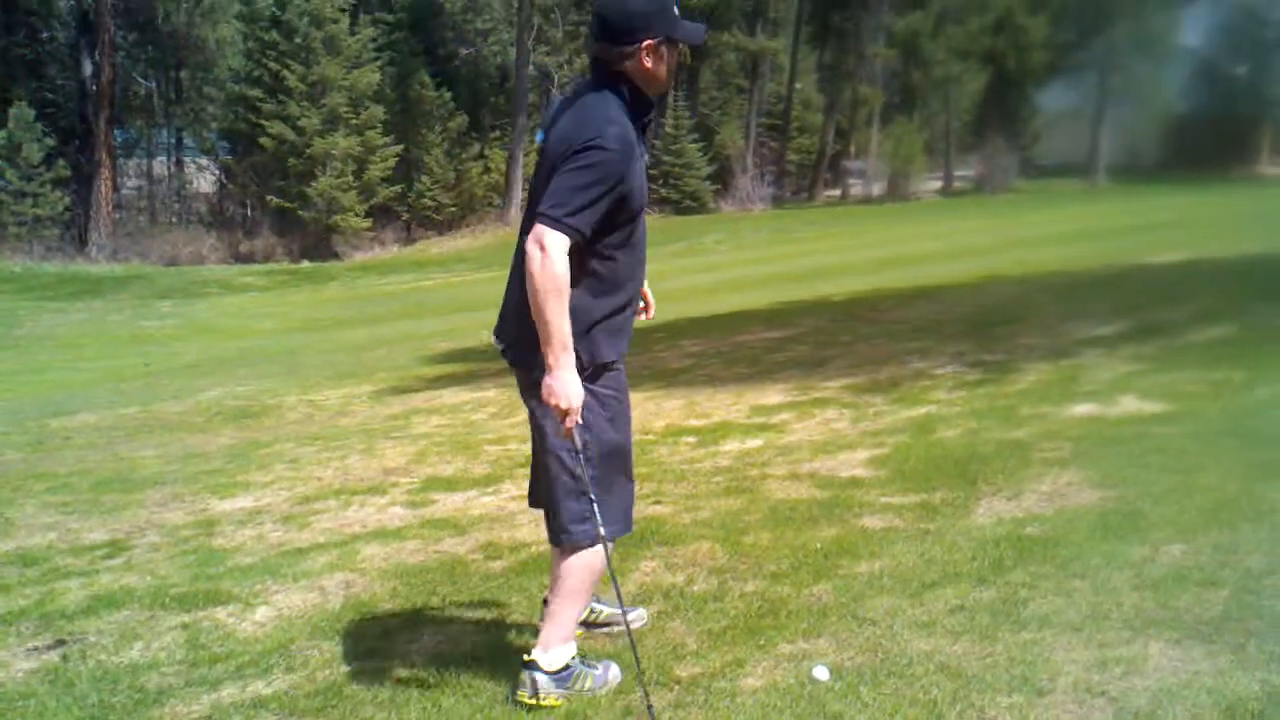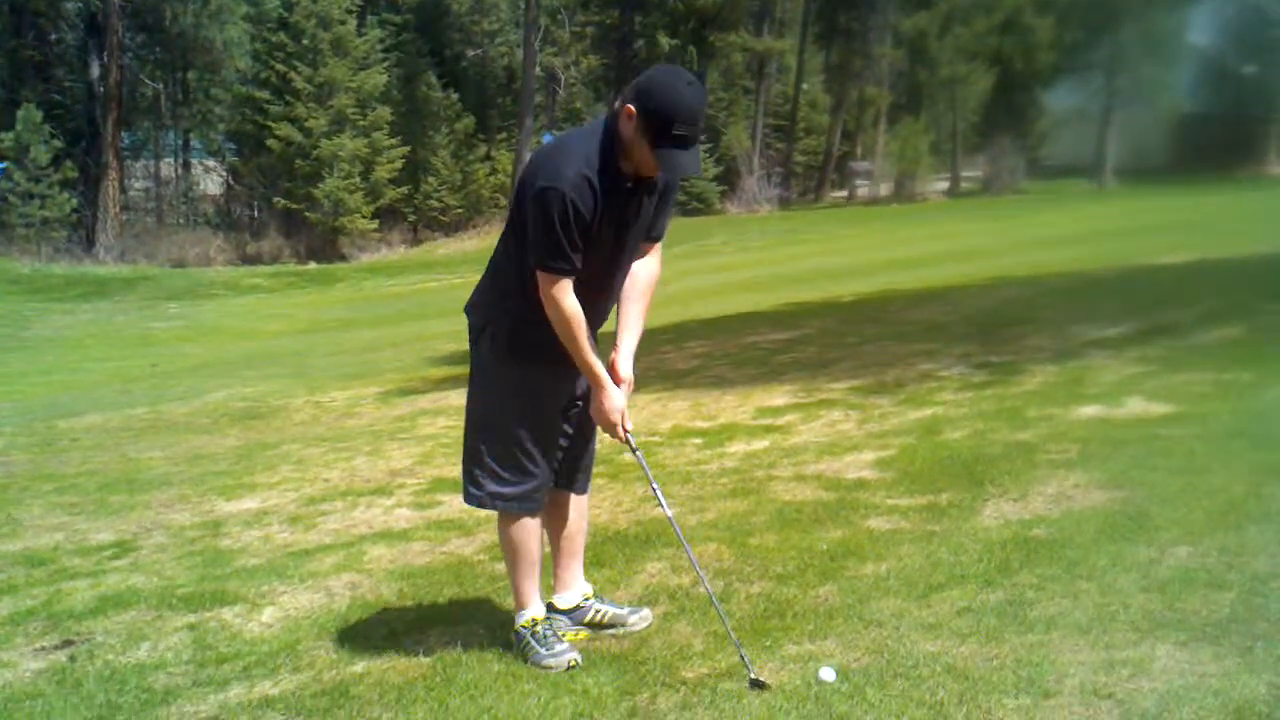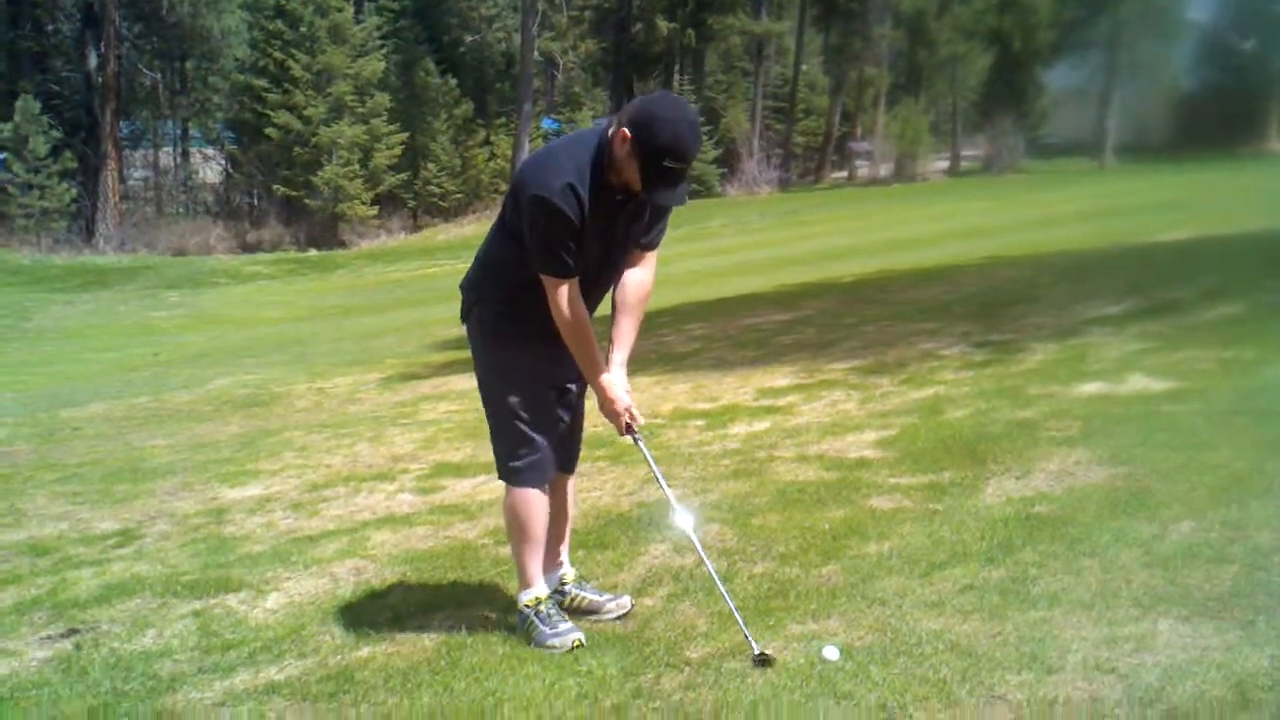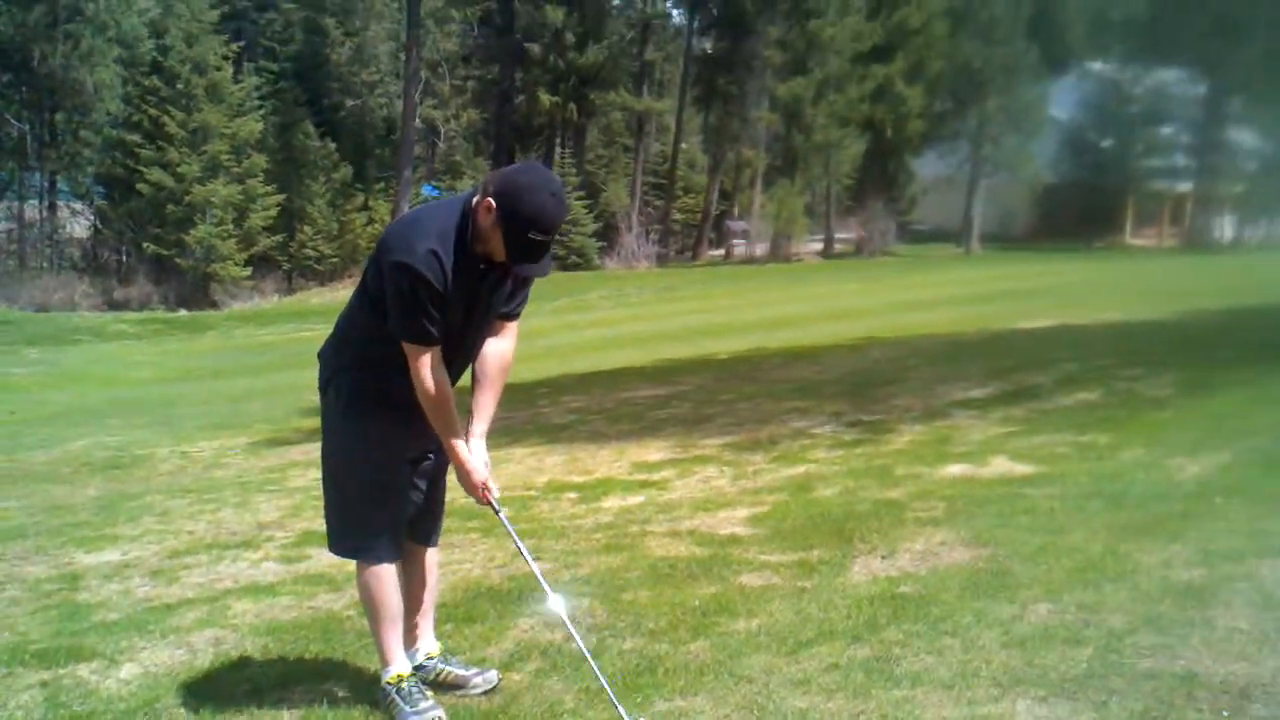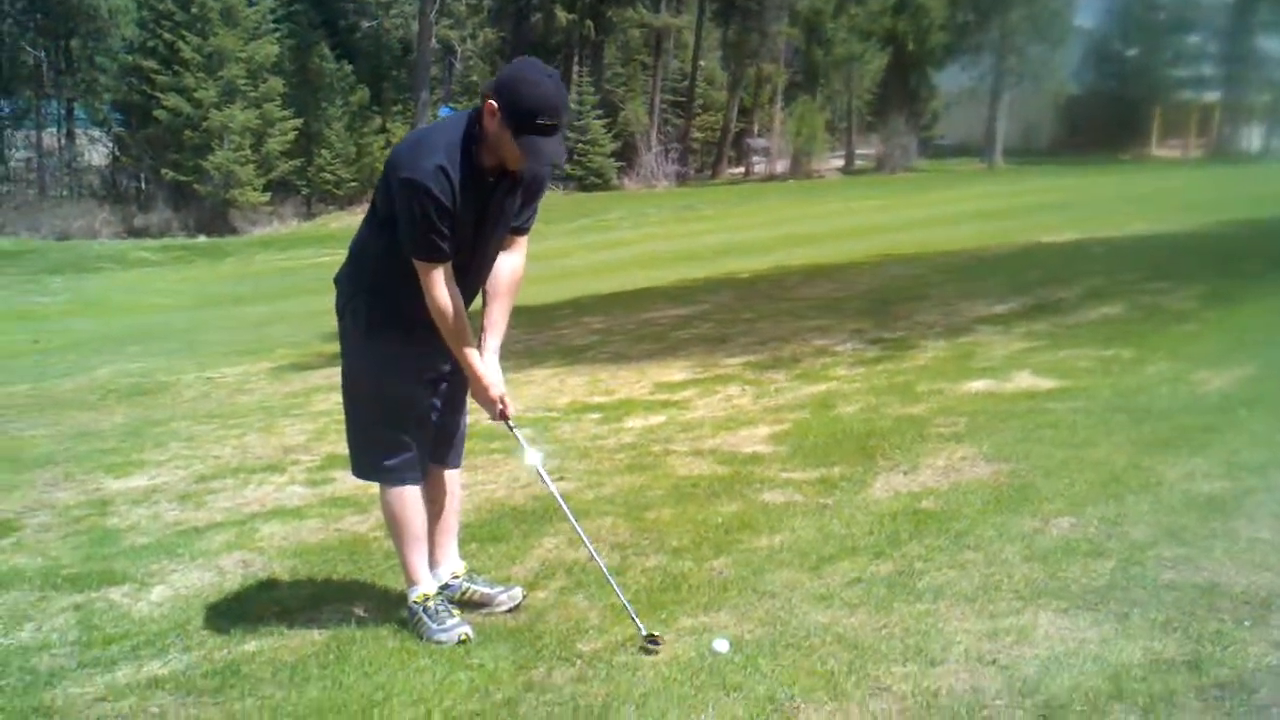
dt=0.7s
person 1, frame 1
left shoulder: (583, 106)
right shoulder: (608, 139)
right elbow: (544, 249)
left wrist: (623, 276)
right wrist: (561, 367)
left hip: (556, 337)
right hip: (577, 347)
left knee: (570, 481)
right knee: (590, 499)
left ankle: (570, 601)
right ankle: (550, 663)
person 1, frame 2
left shoulder: (660, 164)
right shoulder: (564, 176)
left elbow: (645, 256)
right elbow: (555, 291)
left wrist: (623, 352)
right wrist: (598, 384)
left hip: (574, 335)
right hip: (516, 339)
left knee: (570, 470)
right knee: (520, 475)
left ankle: (572, 598)
right ankle: (530, 617)
person 1, frame 3
left shoulder: (653, 172)
right shoulder: (555, 185)
left elbow: (639, 264)
right elbow: (562, 296)
left wrist: (618, 363)
right wrist: (601, 383)
left hip: (564, 324)
right hip: (507, 321)
left knee: (560, 457)
right knee: (530, 457)
left ankle: (558, 579)
right ankle: (533, 599)
person 1, frame 4
left shoulder: (518, 241)
right shoulder: (420, 250)
left elbow: (500, 334)
right elbow: (423, 365)
left wrist: (477, 434)
right wrist: (459, 454)
left hip: (426, 396)
right hip: (366, 395)
left knee: (422, 525)
right knee: (379, 534)
left ankle: (423, 652)
right ankle: (396, 673)
person 1, frame 5
left shoulder: (529, 160)
right shoulder: (427, 168)
left elbow: (509, 252)
right elbow: (435, 282)
left wrist: (490, 351)
right wrist: (476, 371)
left hip: (445, 317)
right hip: (384, 319)
left knee: (443, 447)
right knee: (402, 454)
left ankle: (448, 572)
right ankle: (422, 592)
